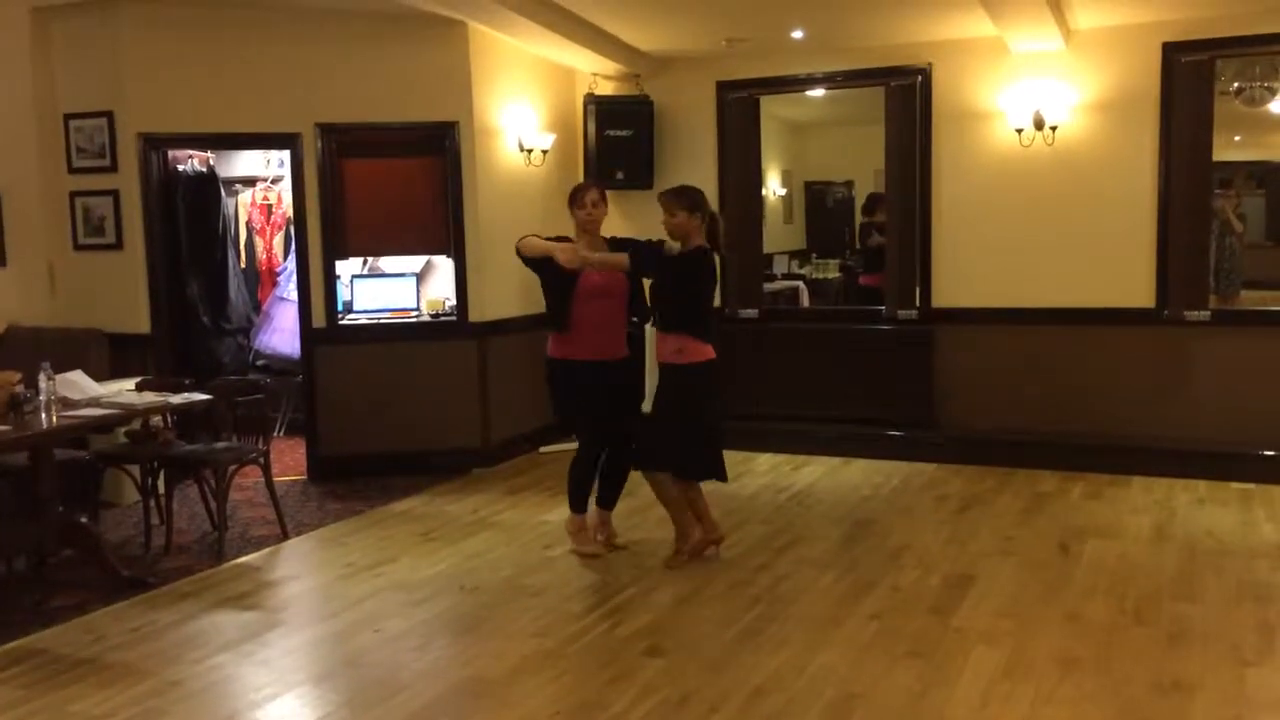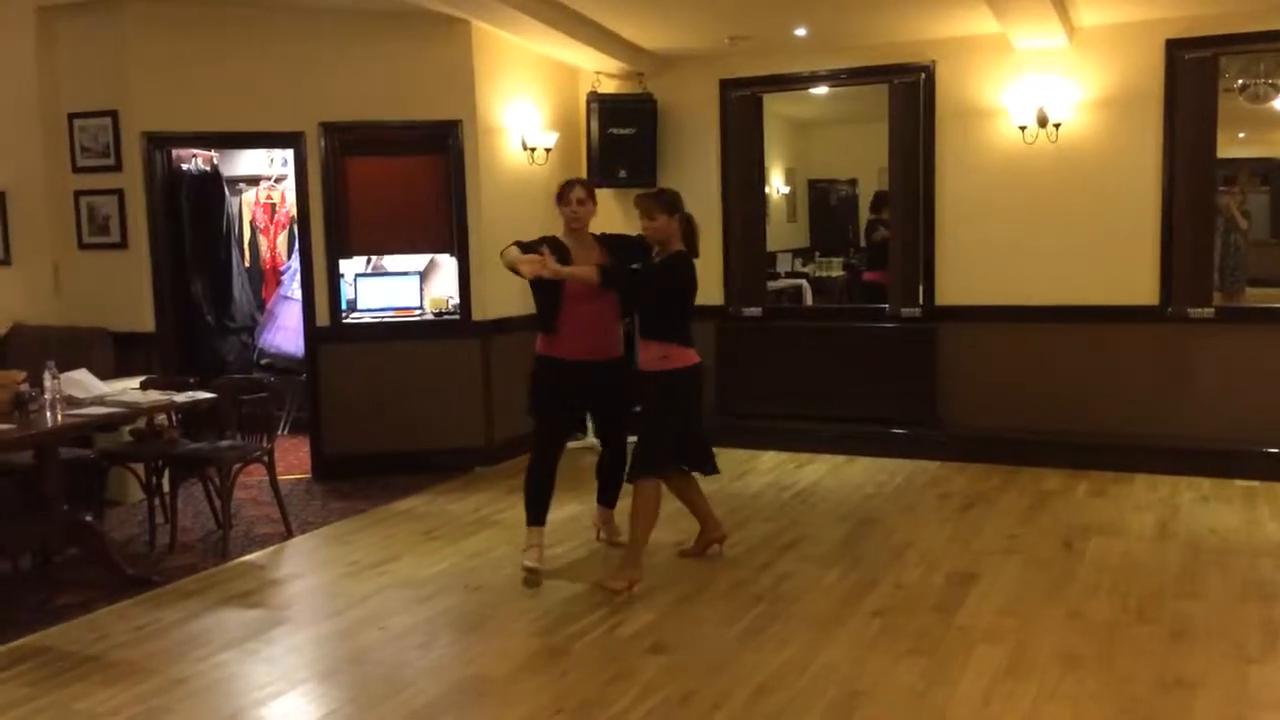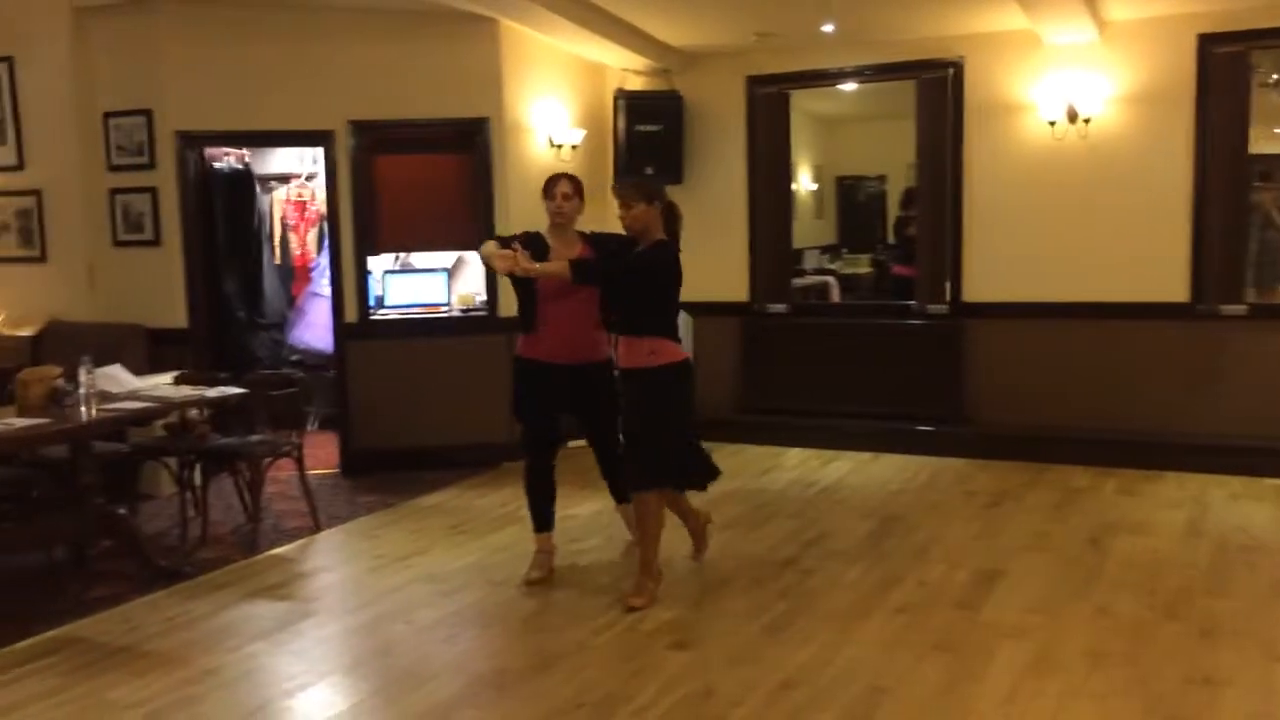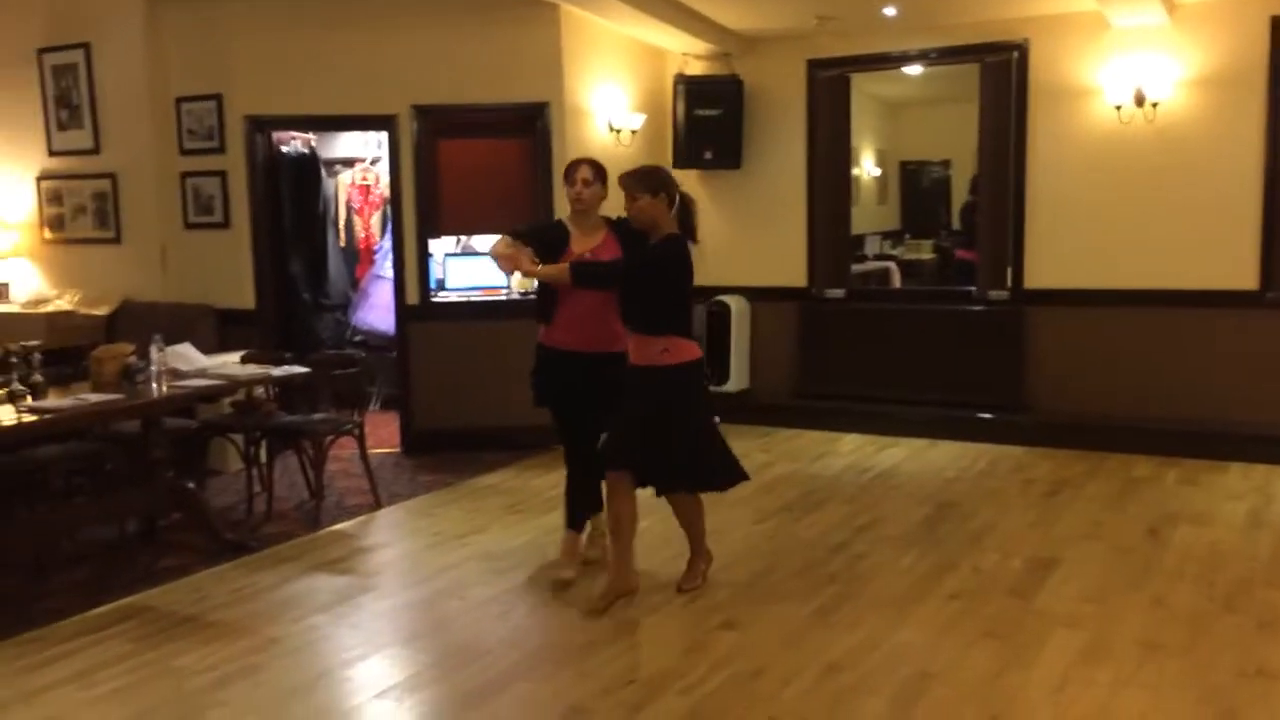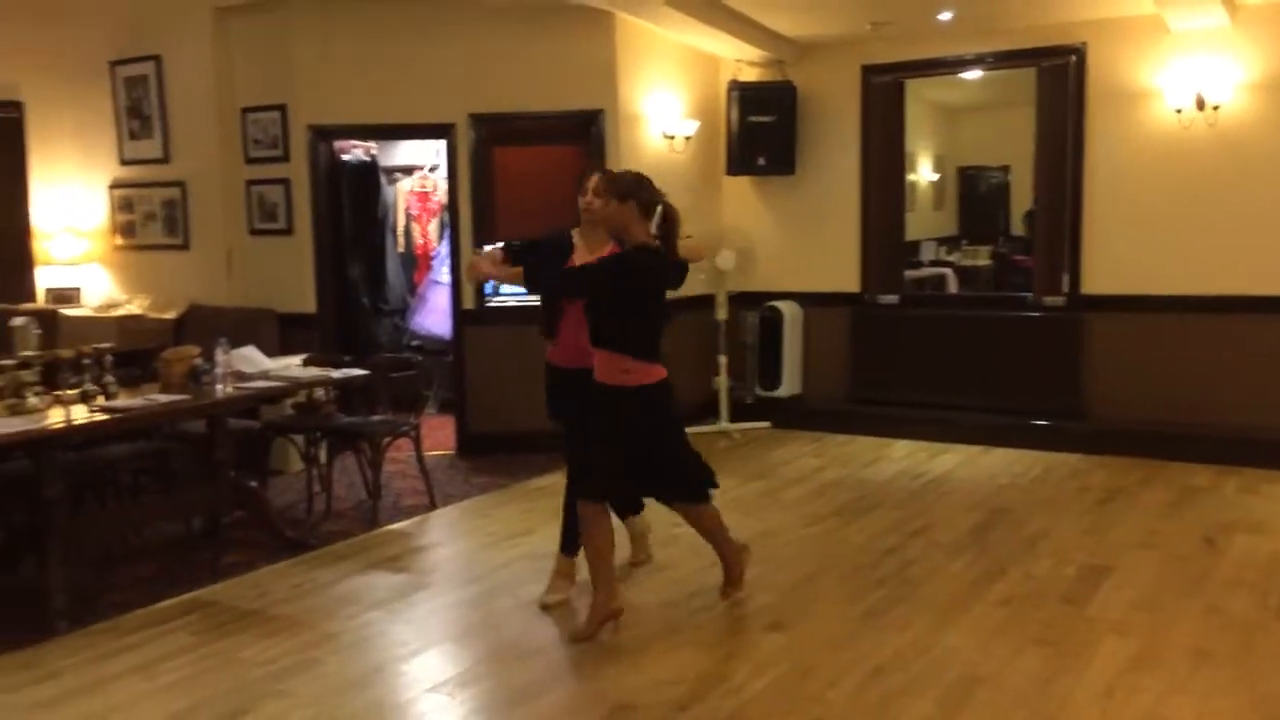
dt=0.3s
person 1, frame 1
left shoulder: (697, 261)
right shoulder: (678, 258)
left elbow: (645, 262)
left wrist: (590, 257)
left hip: (690, 370)
right hip: (679, 368)
left knee: (655, 455)
right knee: (673, 456)
left ankle: (688, 531)
right ankle: (706, 528)
person 1, frame 2
left shoulder: (678, 268)
right shoulder: (656, 261)
left elbow: (624, 280)
left wrist: (561, 271)
left hip: (675, 375)
right hip: (658, 373)
left knee: (648, 466)
right knee: (673, 460)
left ankle: (631, 565)
right ankle: (710, 526)
person 1, frame 3
left shoulder: (660, 257)
right shoulder: (636, 253)
left elbow: (600, 272)
left wrist: (534, 269)
left hip: (661, 372)
right hip: (637, 372)
left knee: (645, 473)
right knee: (659, 463)
left ankle: (648, 571)
right ankle: (693, 519)
person 1, frame 4
left shoulder: (669, 252)
right shoulder: (651, 248)
left elbow: (605, 274)
left wrist: (539, 272)
left hip: (676, 373)
right hip: (644, 372)
left knee: (677, 475)
right knee: (619, 471)
left ankle: (700, 554)
right ankle: (622, 573)
person 1, frame 5
left shoulder: (636, 264)
right shoulder: (642, 260)
left elbow: (571, 282)
left hip: (638, 394)
right hip: (614, 391)
left knee: (677, 488)
right knee: (592, 496)
left ankle: (732, 553)
right ankle: (606, 597)
person 2, frame 1
left shoulder: (624, 249)
right shoulder: (560, 250)
right elbow: (524, 245)
right wrist: (555, 250)
left hip: (618, 364)
right hip: (572, 365)
left knee: (623, 443)
right knee: (592, 442)
left ankle: (604, 519)
right ankle: (577, 523)
person 2, frame 2
left shoulder: (614, 247)
right shoulder: (548, 249)
right elbow: (512, 253)
right wrist: (519, 261)
left hip: (608, 364)
right hip: (558, 365)
left knee: (614, 443)
right knee: (547, 447)
left ankle: (605, 518)
right ankle: (533, 540)
person 2, frame 3
left shoulder: (600, 246)
right shoulder: (530, 244)
right elbow: (491, 247)
right wrist: (495, 256)
left hip: (591, 367)
right hip: (538, 368)
left knee: (605, 444)
right knee: (539, 455)
left ankle: (628, 511)
right ankle: (543, 545)
person 2, frame 4
left shoulder: (623, 234)
right shoulder: (550, 233)
right elbow: (509, 245)
right wrist: (506, 252)
left hip: (607, 358)
right hip: (558, 356)
left knee: (583, 446)
right knee: (577, 445)
left ankle: (570, 543)
right ankle: (596, 527)
person 2, frame 5
right shoulder: (555, 245)
right elbow: (508, 260)
right wrist: (486, 264)
right hip: (564, 373)
left knee: (583, 465)
right knee: (594, 462)
left ankle: (566, 565)
right ankle: (637, 526)
